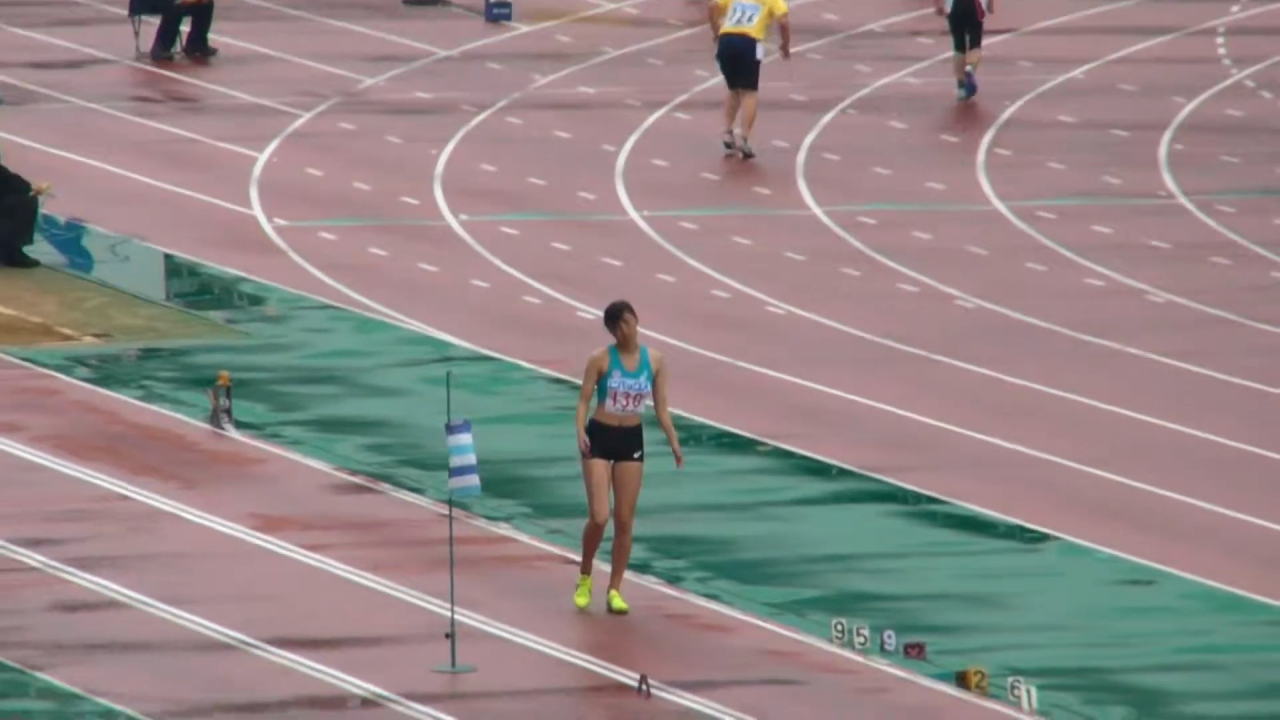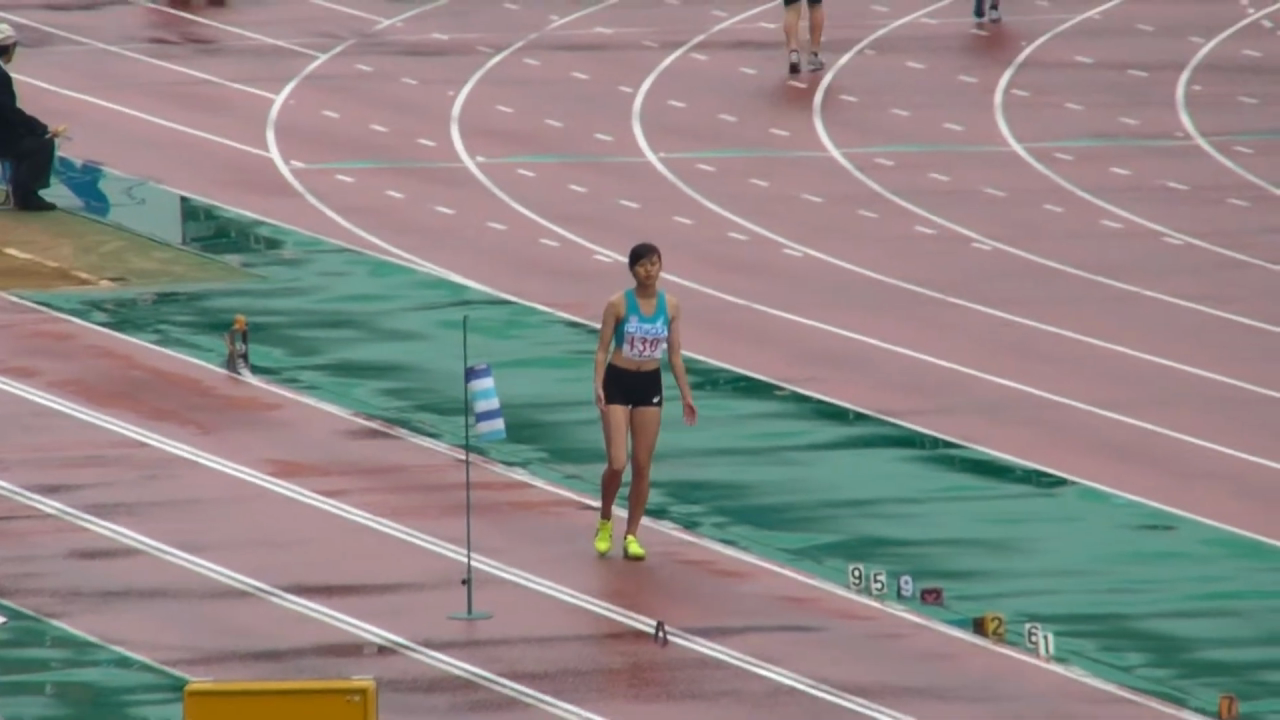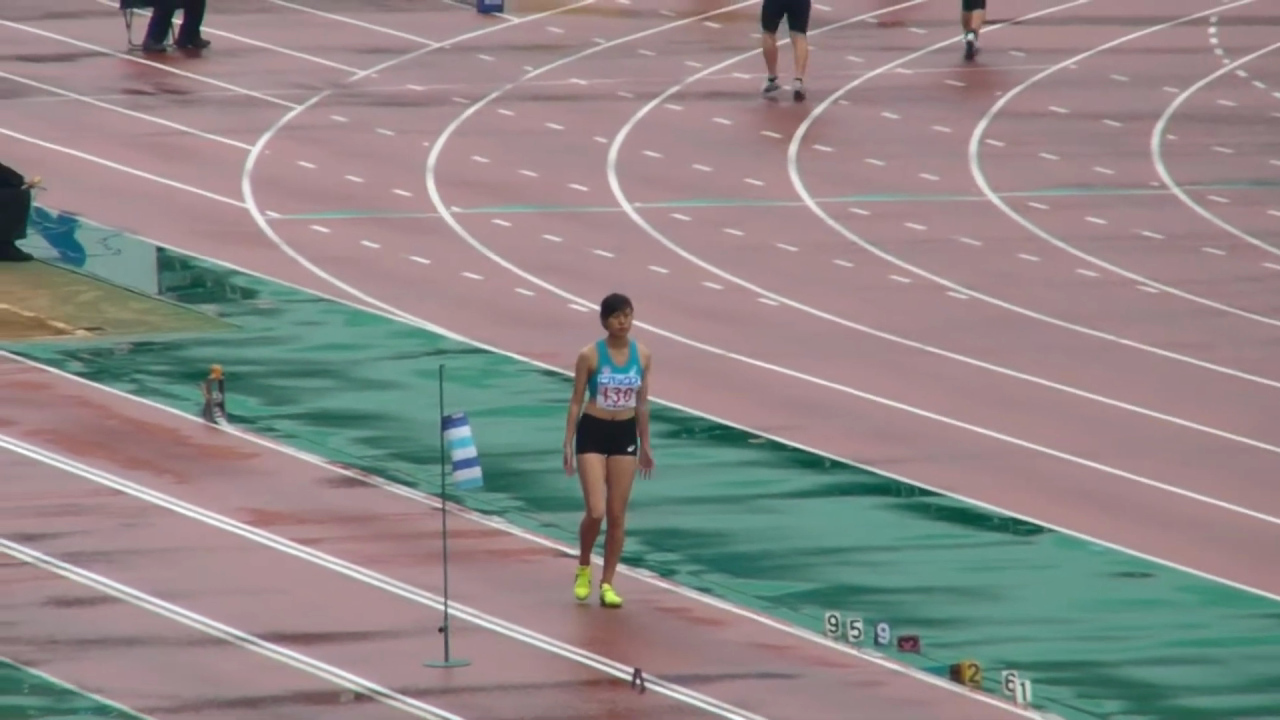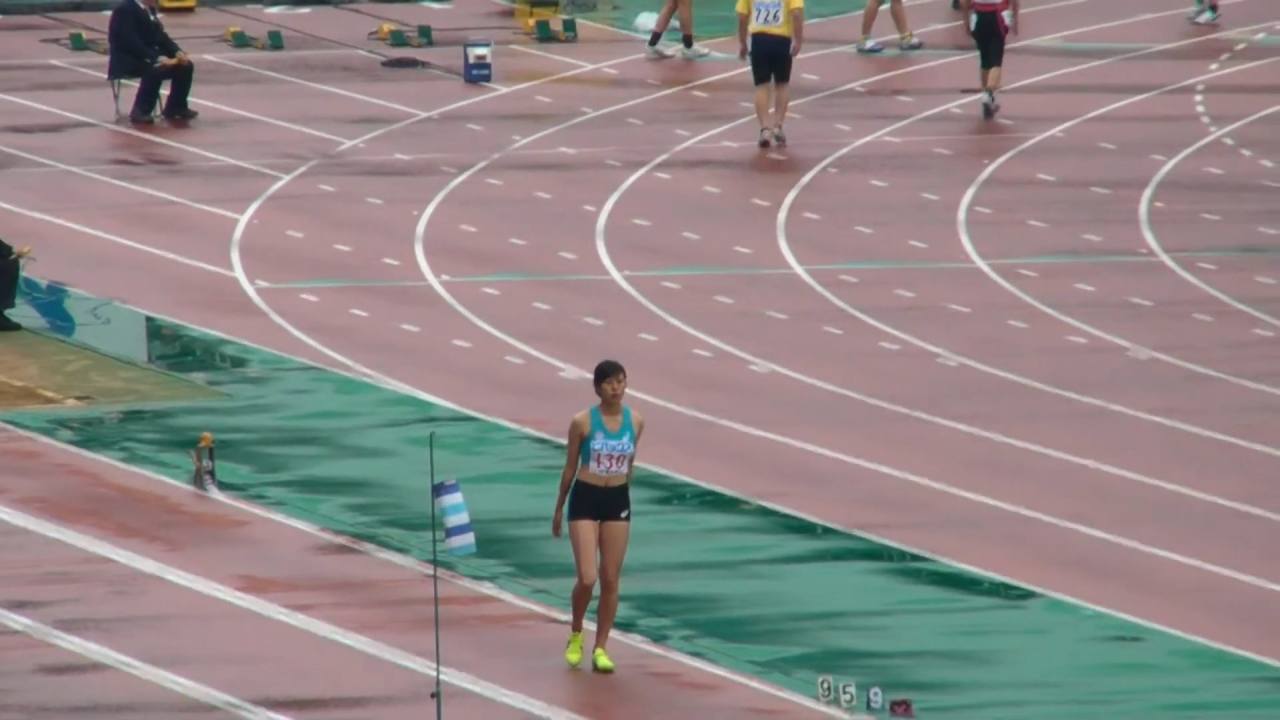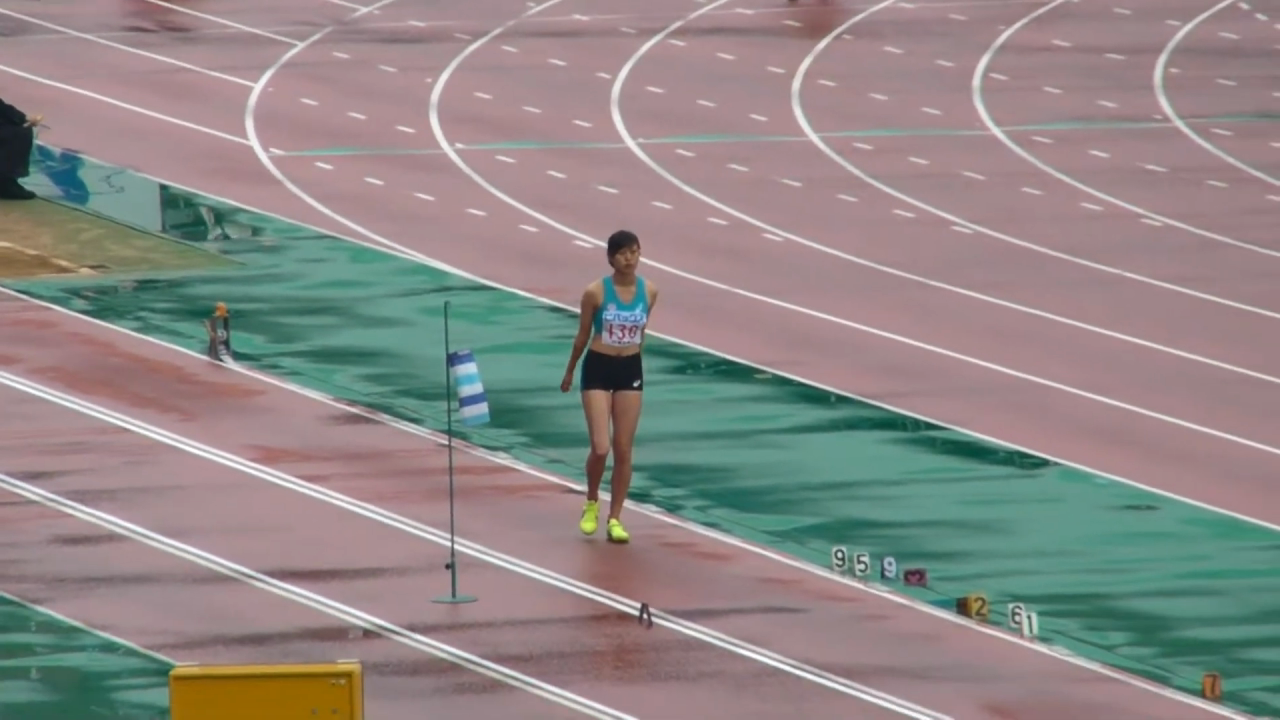
dt=1s
person 1, frame 1
left shoulder: (655, 360)
right shoulder: (599, 359)
left elbow: (661, 407)
right elbow: (582, 402)
left wrist: (674, 442)
right wrist: (581, 433)
left hip: (632, 439)
right hip: (599, 438)
left knee: (624, 520)
right knee: (599, 517)
left ankle: (614, 590)
right ankle: (584, 577)
person 1, frame 2
left shoulder: (671, 306)
right shoulder: (617, 303)
left elbow: (675, 353)
right elbow: (602, 349)
left wrist: (685, 394)
right wrist: (598, 386)
left hip: (650, 384)
right hip: (618, 382)
left knee: (642, 466)
right knee: (617, 464)
left ankle: (631, 535)
right ankle: (604, 521)
person 1, frame 3
left shoulder: (642, 355)
right shoulder: (589, 354)
left elbow: (642, 403)
right elbow: (576, 400)
left wrist: (646, 447)
right wrist: (569, 444)
left hip: (625, 433)
right hip: (593, 433)
left knee: (618, 515)
right knee: (595, 512)
left ankle: (607, 583)
right ankle: (583, 569)
person 1, frame 4
left shoulder: (636, 421)
right shoulder: (582, 421)
right elbow: (570, 466)
right wrist: (558, 508)
left hip: (617, 500)
right hip: (585, 498)
left knee: (610, 580)
right knee: (586, 578)
left ankle: (600, 648)
right ankle: (575, 635)
person 1, frame 5
left shoulder: (649, 291)
right shoulder: (595, 292)
right elbow: (582, 335)
right wrist: (568, 373)
left hip: (630, 370)
right hip: (597, 368)
left knee: (624, 449)
right knee: (600, 447)
left ankle: (615, 518)
right ankle: (591, 503)
